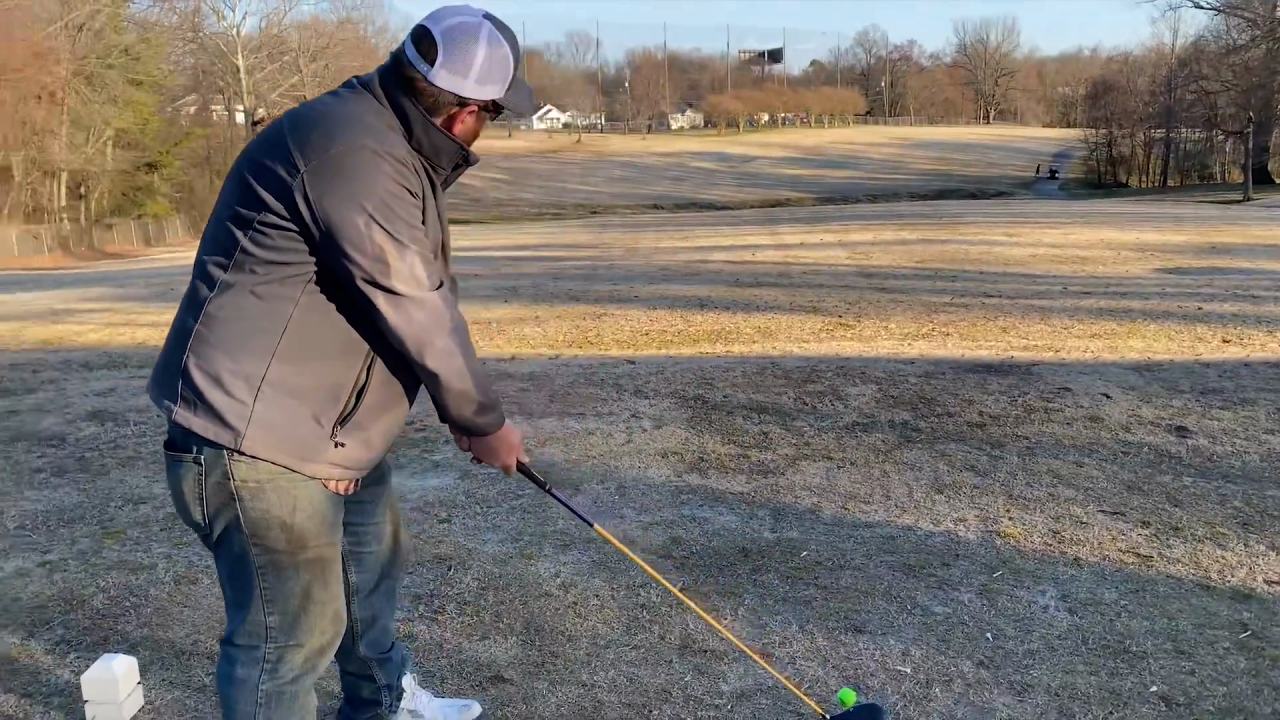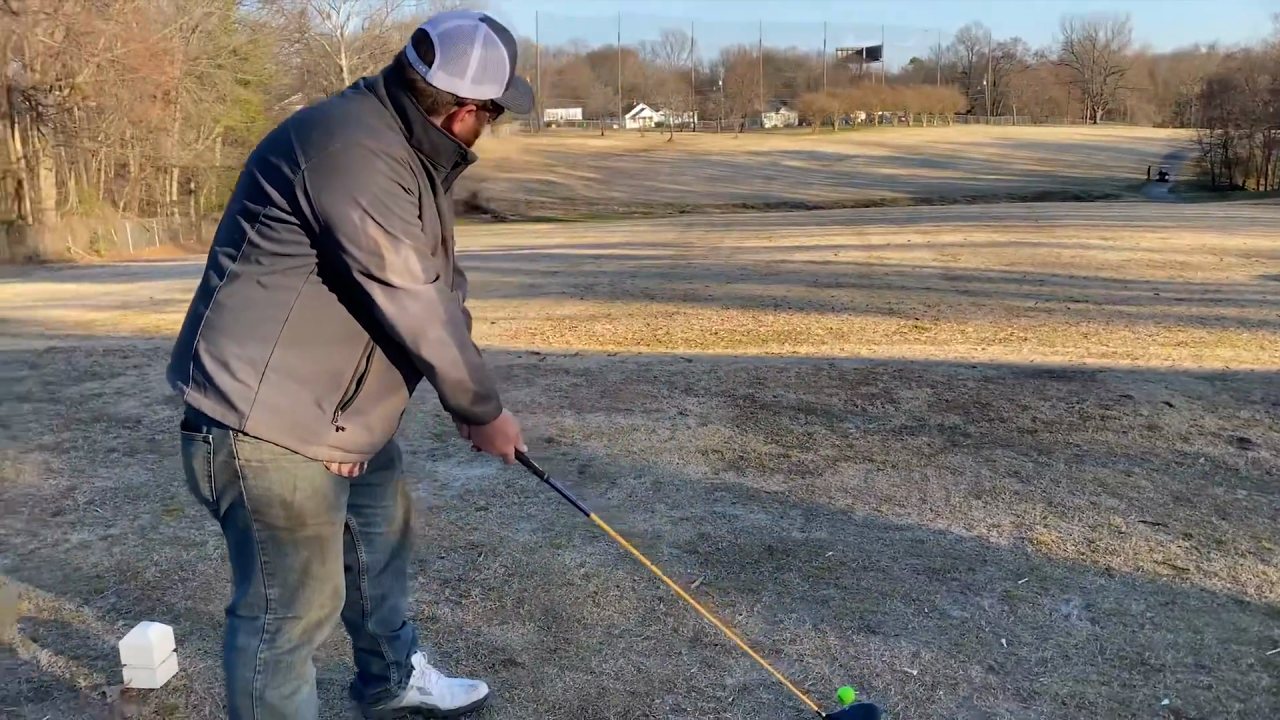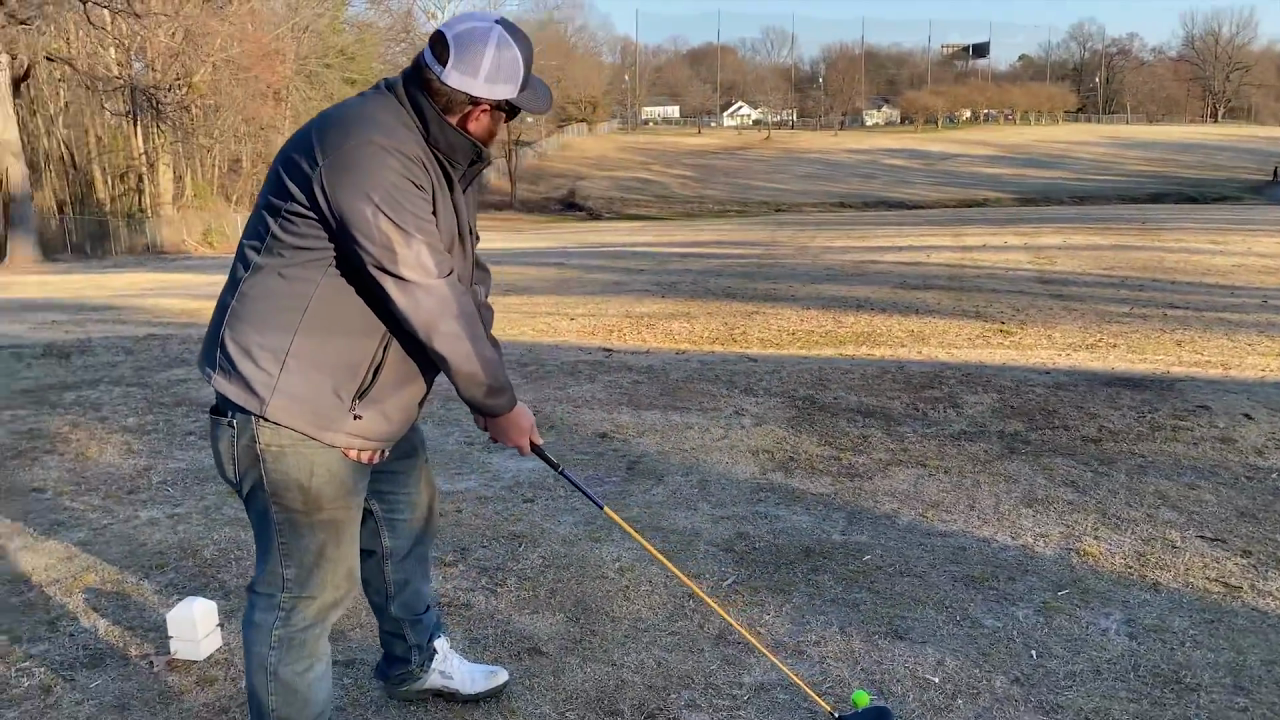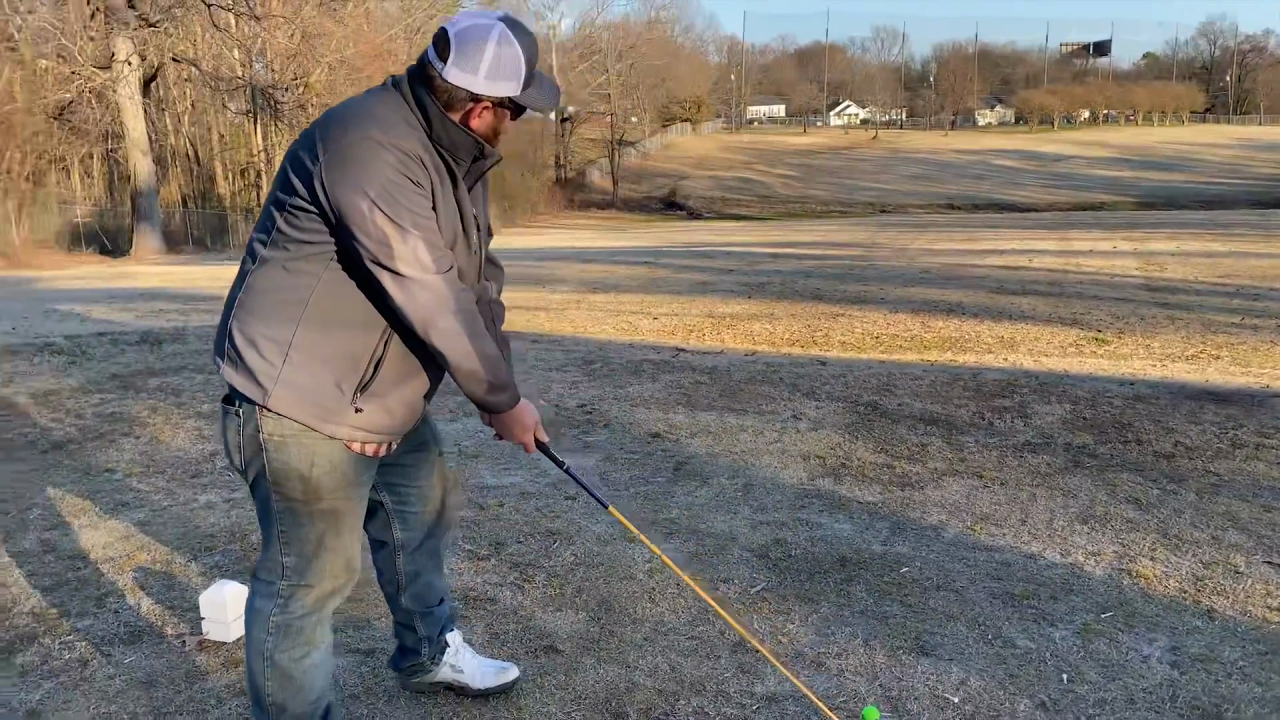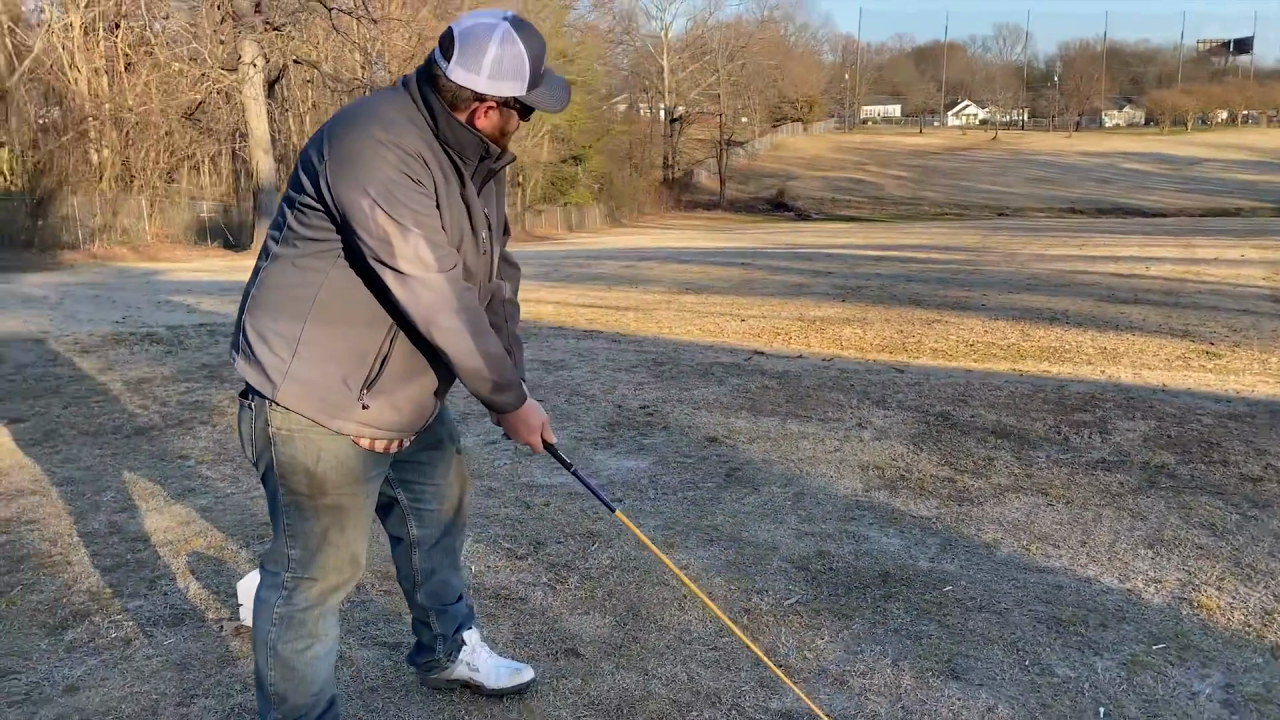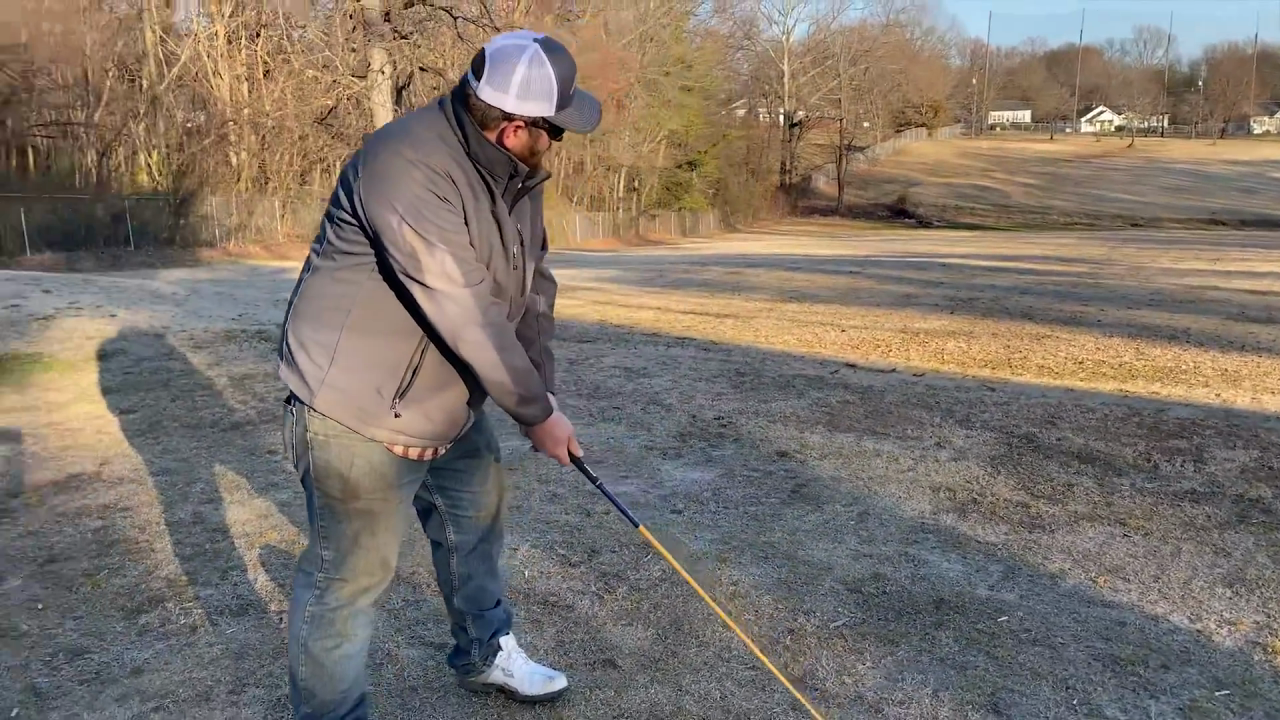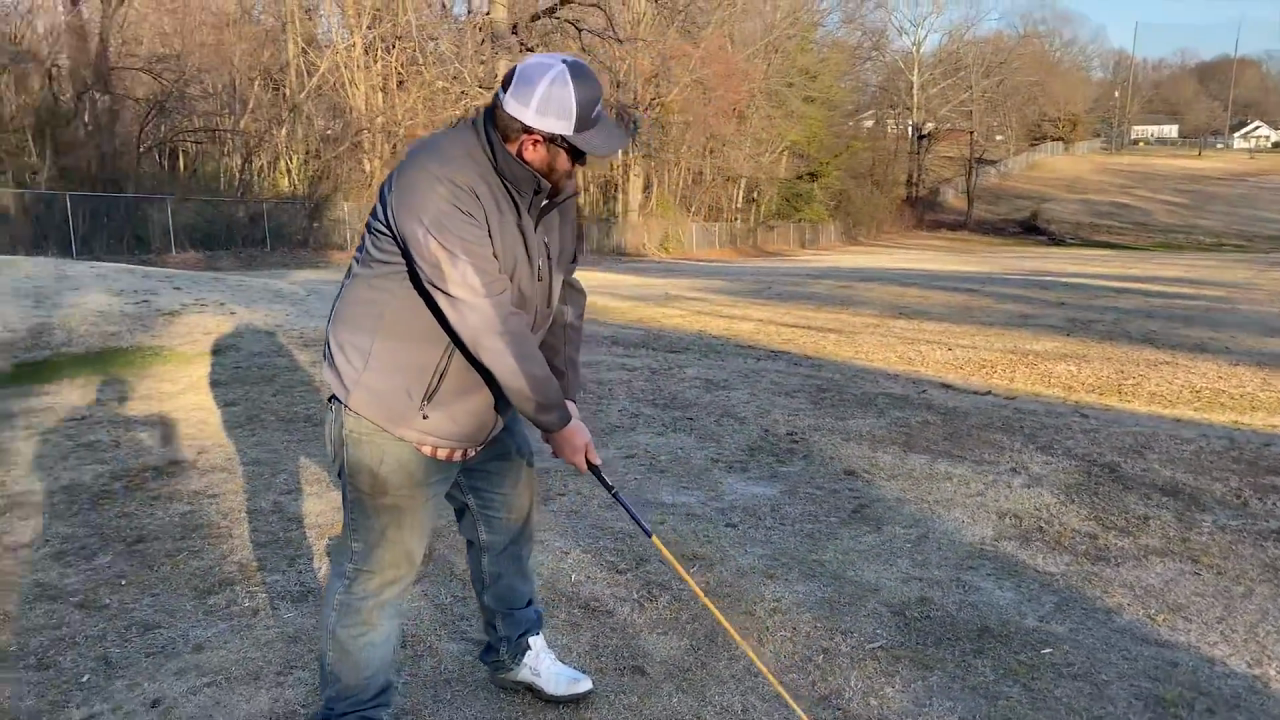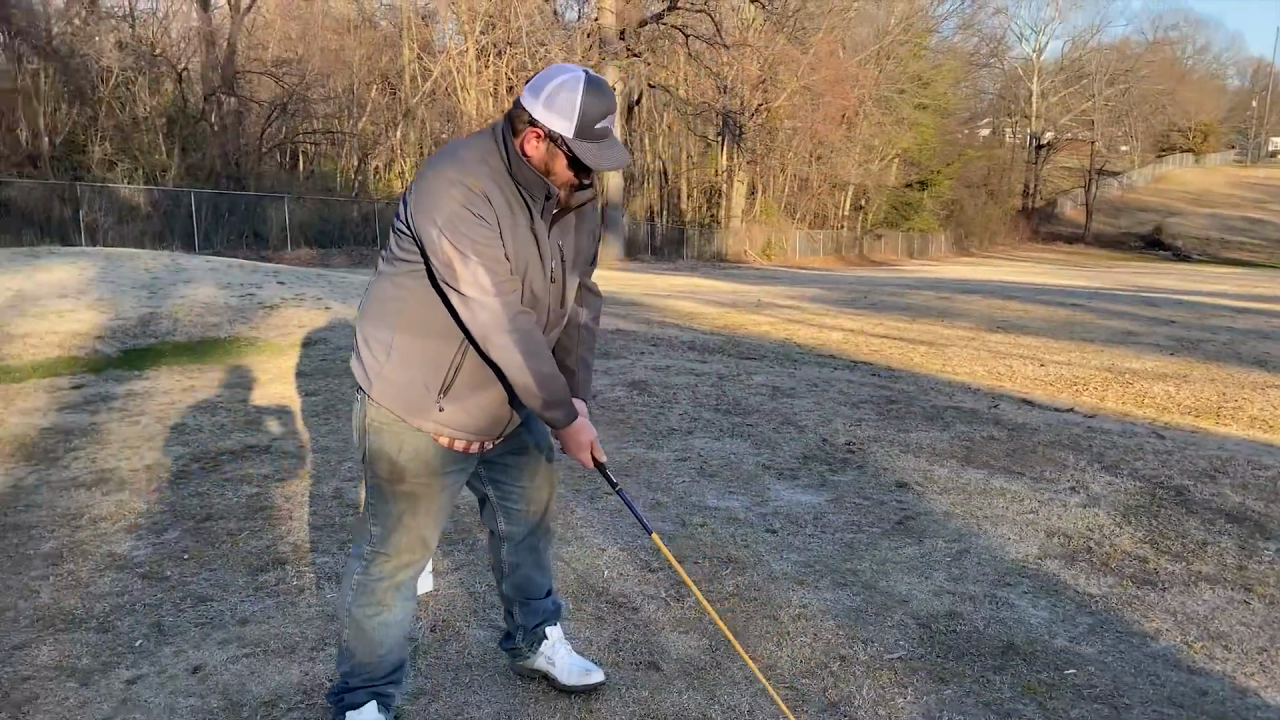
dt=0.4s
person 1, frame 1
left shoulder: (392, 143)
right shoulder: (354, 152)
left elbow: (428, 298)
right elbow: (413, 313)
left wrist: (467, 410)
right wrist: (484, 421)
left hip: (327, 423)
right hip: (258, 437)
left knee: (371, 563)
right knee: (288, 636)
person 1, frame 2
left shoulder: (405, 145)
right shoulder: (353, 149)
left elbow: (440, 289)
right elbow: (412, 306)
left wrist: (471, 400)
right wrist: (484, 410)
left hip: (341, 409)
right hip: (269, 421)
left knee: (381, 541)
right knee: (288, 610)
person 1, frame 3
left shoulder: (434, 148)
right shoulder: (370, 149)
left elbow: (463, 282)
right elbow: (428, 303)
left wrist: (490, 390)
right wrist: (499, 402)
left hip: (370, 401)
right hip: (296, 412)
left knee: (405, 526)
right knee: (305, 591)
left ankle: (416, 660)
person 1, frame 4
left shoulder: (450, 148)
right shoulder: (370, 147)
left elbow: (476, 274)
right elbow: (430, 300)
left wrist: (498, 383)
right wrist: (502, 399)
left hip: (385, 395)
right hip: (306, 405)
left knee: (418, 518)
right knee: (308, 579)
left ankle: (428, 652)
person 1, frame 5
left shoulder: (472, 151)
right shoulder: (376, 147)
left elbow: (494, 271)
right elbow: (436, 299)
left wrist: (510, 376)
right wrist: (509, 399)
left hip: (407, 393)
right hip: (320, 402)
left knee: (436, 515)
right knee: (316, 572)
left ankle: (447, 649)
person 1, frame 6
left shoulder: (513, 170)
right shoulder: (409, 166)
left elbow: (531, 284)
right elbow: (467, 316)
left wrist: (542, 389)
right wrist: (537, 412)
left hip: (450, 404)
right hip: (361, 411)
left knee: (475, 522)
right knee: (350, 573)
left ankle: (485, 653)
person 1, frame 7
right shoulder: (439, 181)
left elbow: (561, 294)
right elbow: (490, 324)
left wrist: (565, 395)
right wrist: (556, 421)
left hip: (487, 406)
right hip: (399, 413)
left knee: (508, 523)
right knee: (380, 567)
left ankle: (516, 650)
person 1, frame 8
right shoulder: (457, 184)
left elbow: (580, 297)
right elbow: (500, 323)
left wrist: (575, 394)
right wrist: (563, 416)
left hip: (509, 403)
right hip: (419, 405)
left knee: (528, 516)
right knee: (395, 551)
left ankle: (534, 639)
